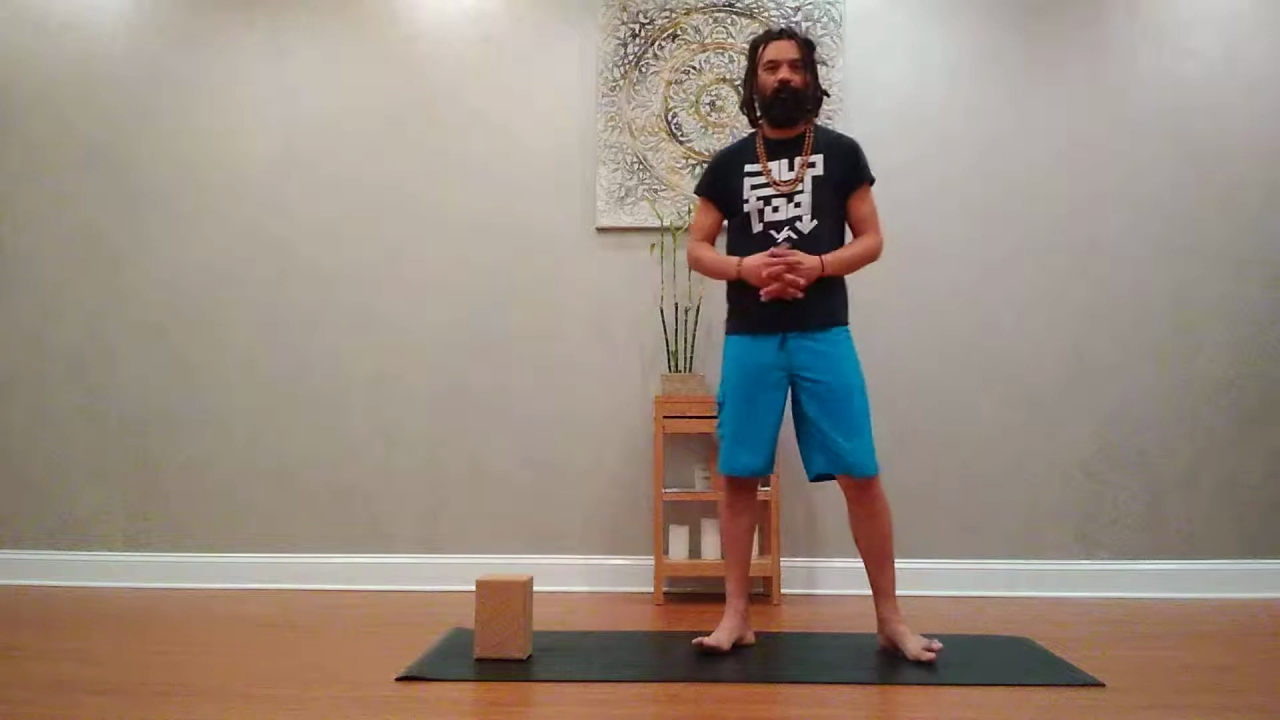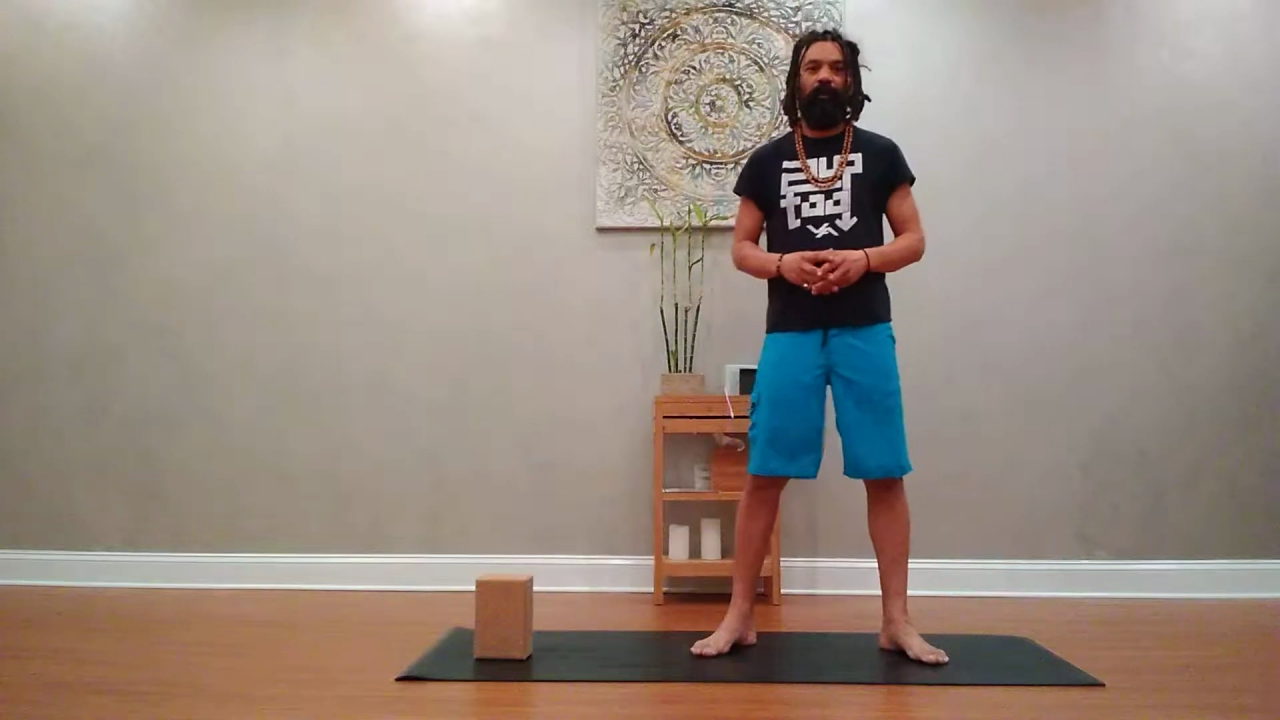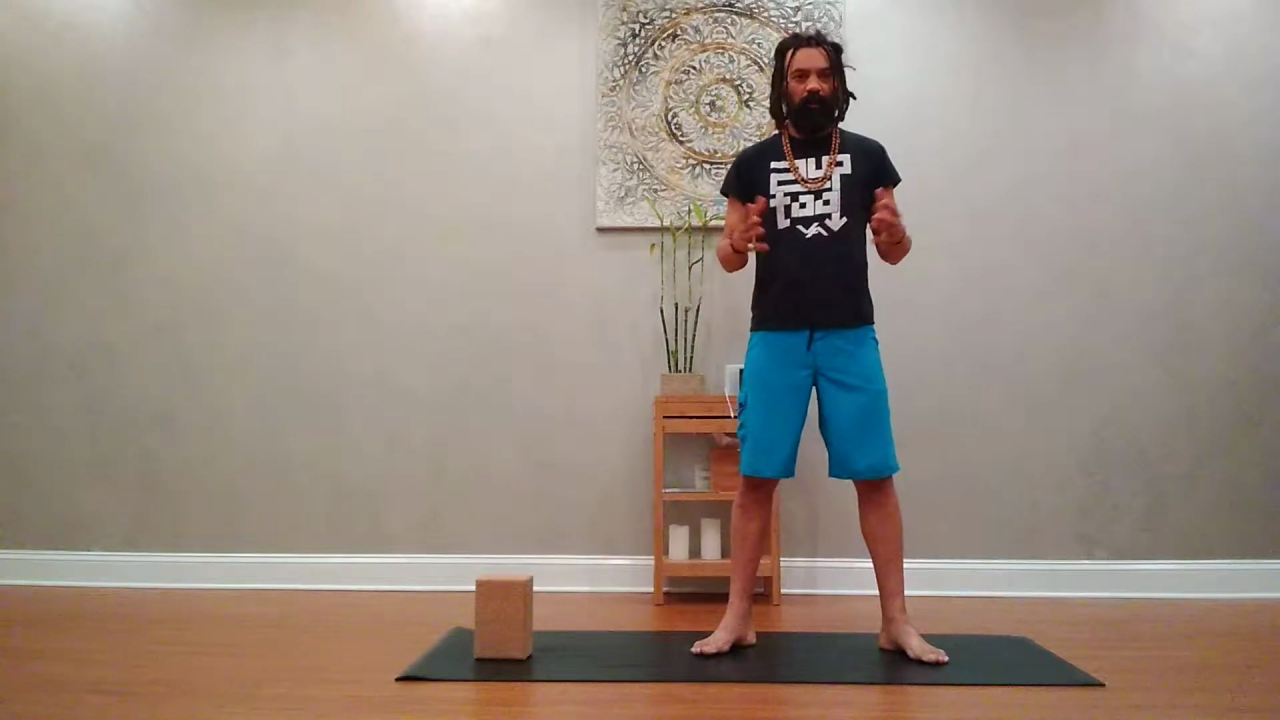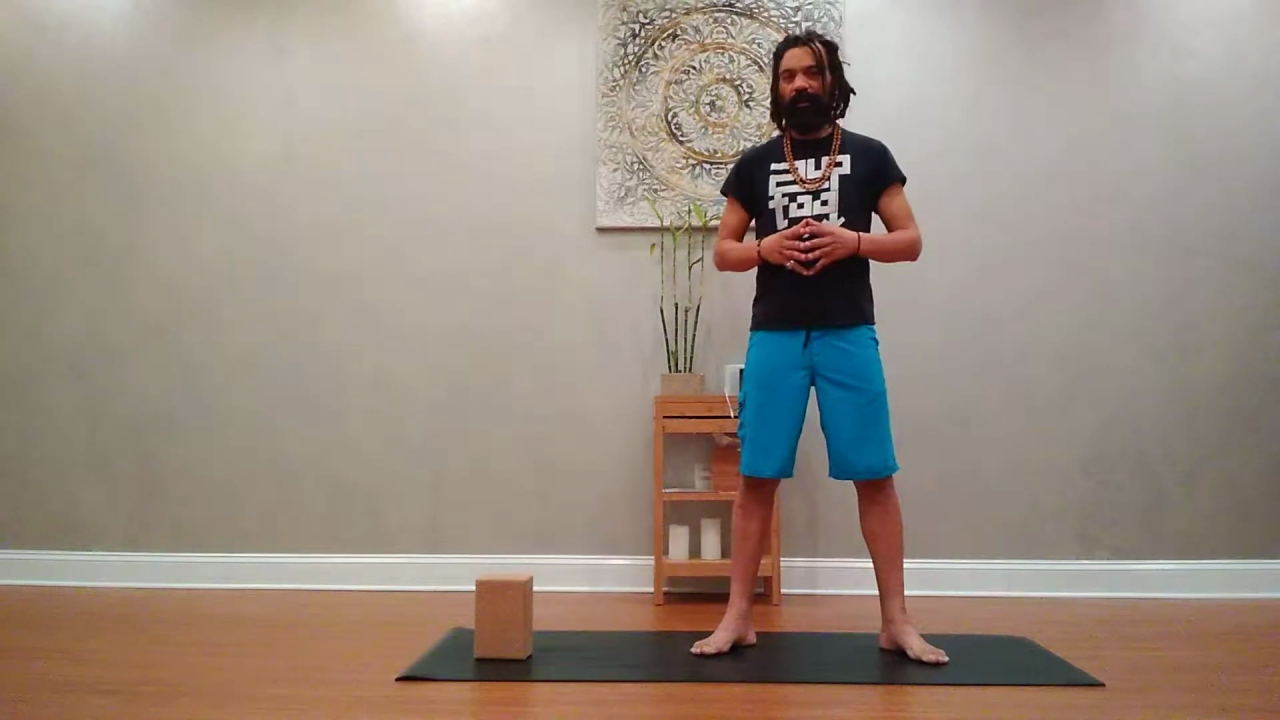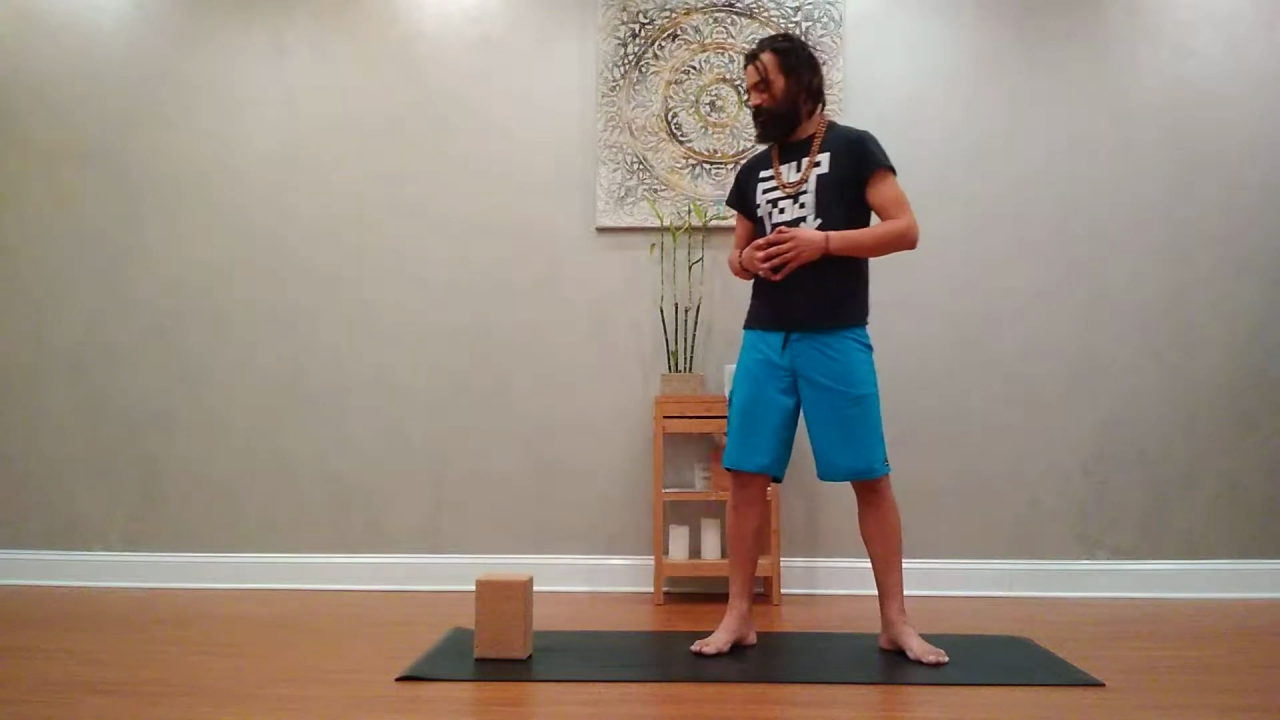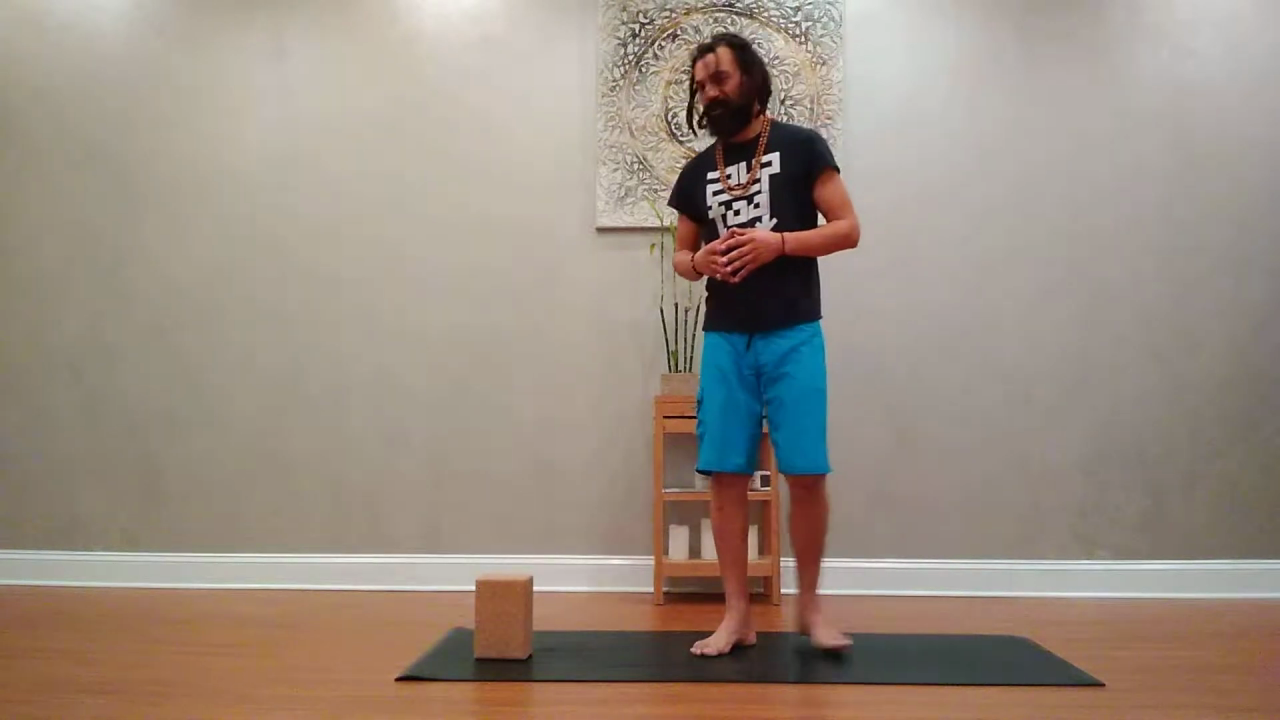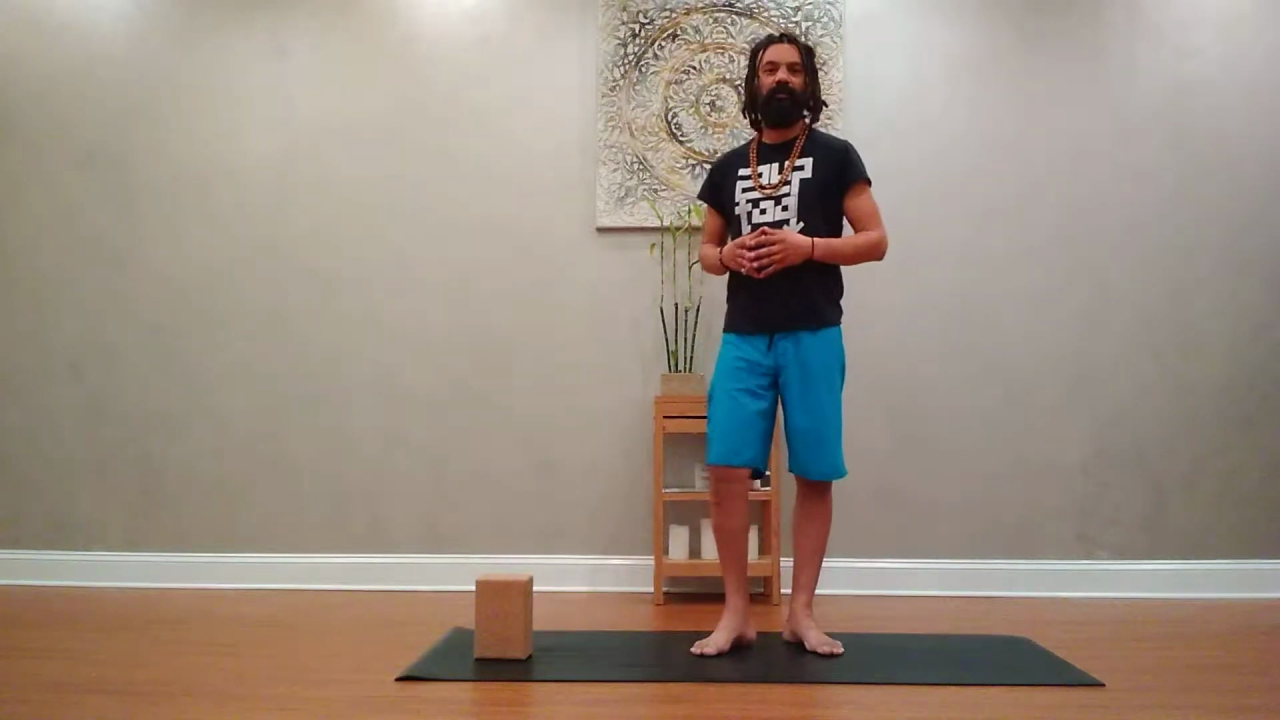
dt=0.7s
person 1, frame 1
left shoulder: (841, 152)
right shoulder: (729, 163)
left elbow: (871, 240)
right elbow: (697, 247)
left wrist: (817, 265)
right wrist: (741, 267)
left hip: (825, 335)
right hip: (750, 339)
left knee: (860, 475)
right knee: (740, 477)
left ankle: (890, 619)
right ankle: (736, 615)
person 1, frame 2
left shoulder: (881, 154)
right shoulder: (767, 161)
left elbow: (914, 240)
right elbow: (741, 248)
left wrist: (865, 259)
right wrist: (784, 264)
left hip: (865, 334)
right hip: (789, 336)
left knee: (885, 477)
right knee: (765, 476)
left ankle: (896, 620)
right ankle: (739, 615)
person 1, frame 3
left shoulder: (867, 155)
right shoulder: (753, 163)
left elbow: (894, 252)
right elbow: (727, 257)
left wrist: (894, 234)
right wrist: (740, 241)
left hip: (850, 336)
right hip: (774, 337)
left knee: (874, 476)
right knee: (756, 477)
left ankle: (895, 620)
right ankle: (737, 616)
person 1, frame 4
left shoulder: (869, 155)
right shoulder: (755, 163)
left elbow: (910, 241)
right elbow: (723, 251)
left wrist: (851, 241)
right wrist: (766, 247)
left hip: (849, 336)
right hip: (774, 338)
left knee: (874, 476)
right knee: (757, 478)
left ankle: (895, 620)
right ankle: (738, 616)
person 1, frame 5
left shoulder: (854, 147)
right shoulder: (753, 170)
left elbow: (904, 230)
left wrist: (821, 241)
right wrist: (747, 260)
left hip: (837, 338)
right hip: (764, 339)
left knee: (869, 477)
right knee: (746, 475)
left ankle: (895, 620)
right ankle: (739, 615)
person 1, frame 6
left shoulder: (801, 146)
right shoulder: (697, 171)
left elbow: (847, 228)
right elbow: (681, 256)
left wrist: (776, 243)
right wrist: (701, 262)
left hip: (794, 335)
right hip: (725, 339)
left knee: (807, 473)
right knee: (726, 476)
left ankle: (809, 606)
right ankle: (737, 615)
person 1, frame 7
left shoulder: (835, 155)
right shoulder: (729, 167)
left elbow: (875, 241)
right elbow: (707, 249)
left wrist: (807, 246)
right wrist: (729, 256)
left hip: (813, 337)
right hip: (743, 338)
left knee: (815, 476)
right knee: (726, 471)
left ankle: (800, 611)
right ankle: (736, 610)
